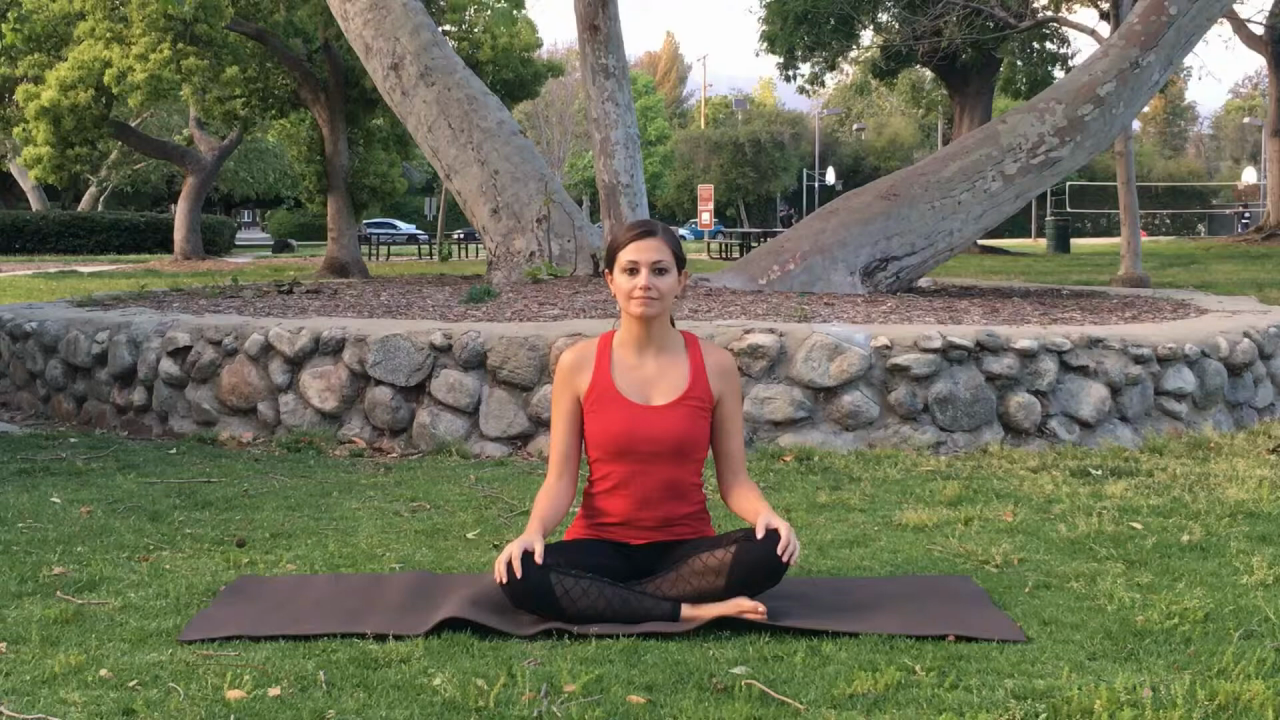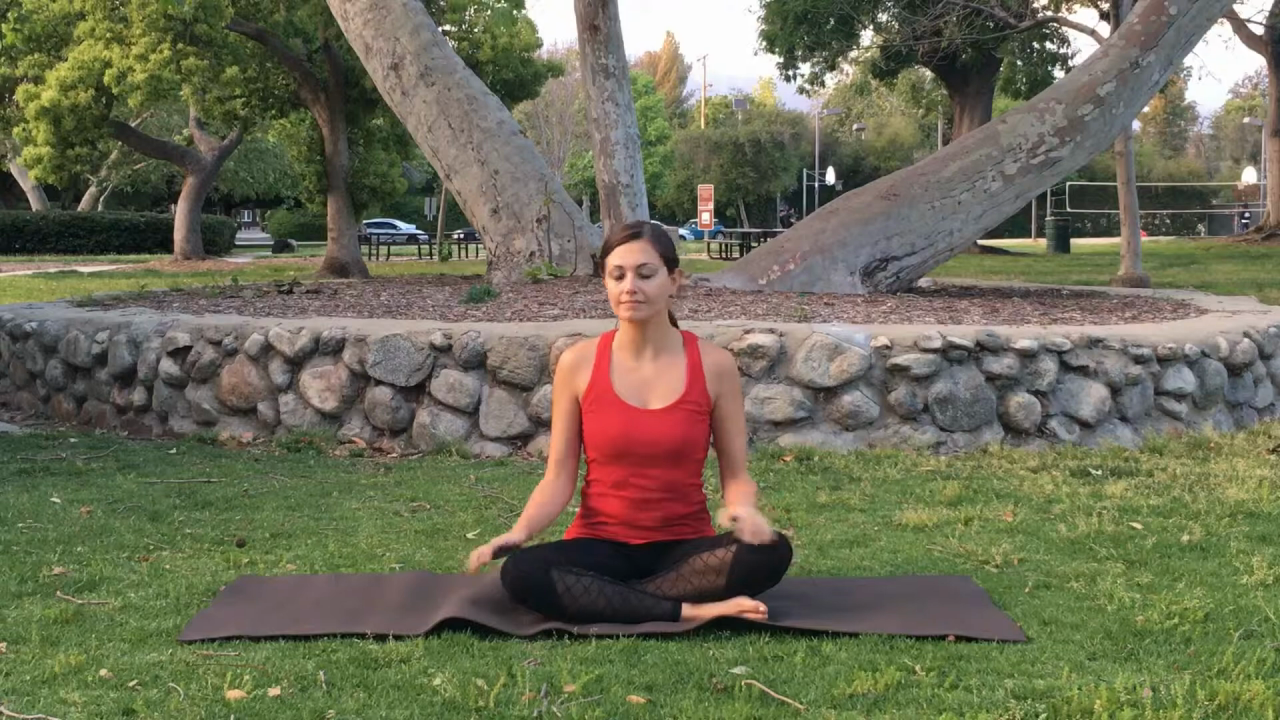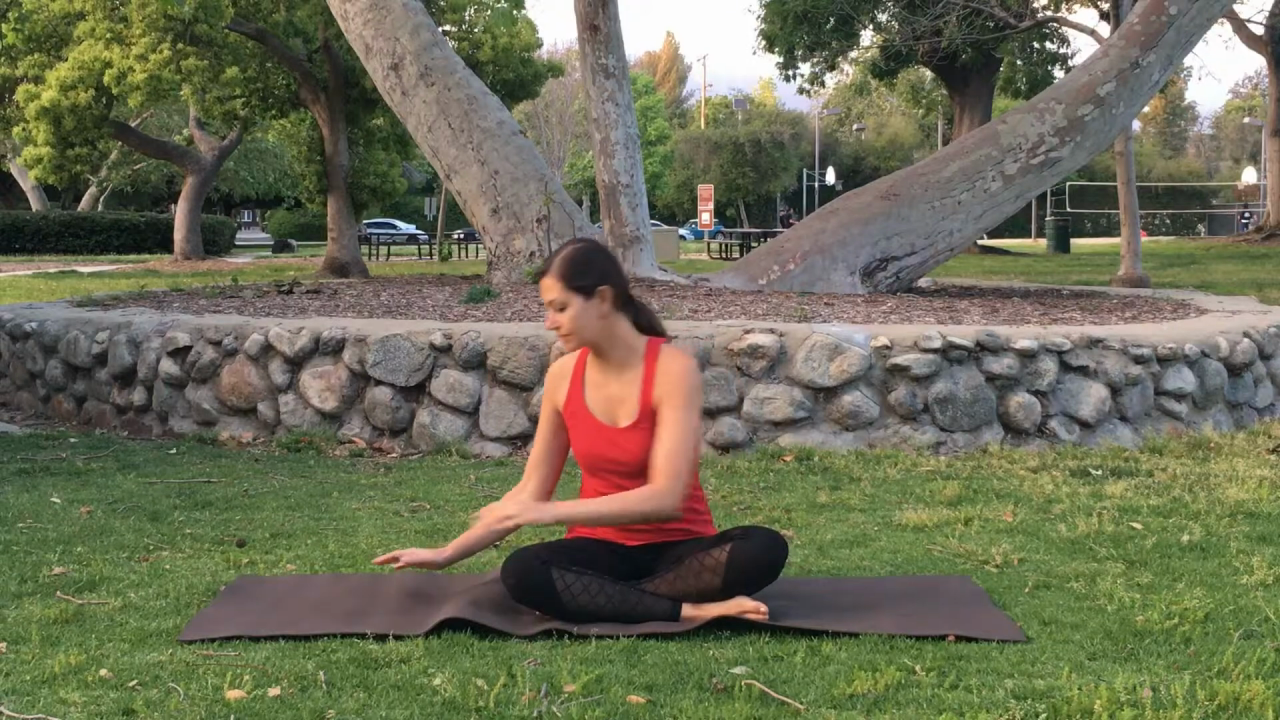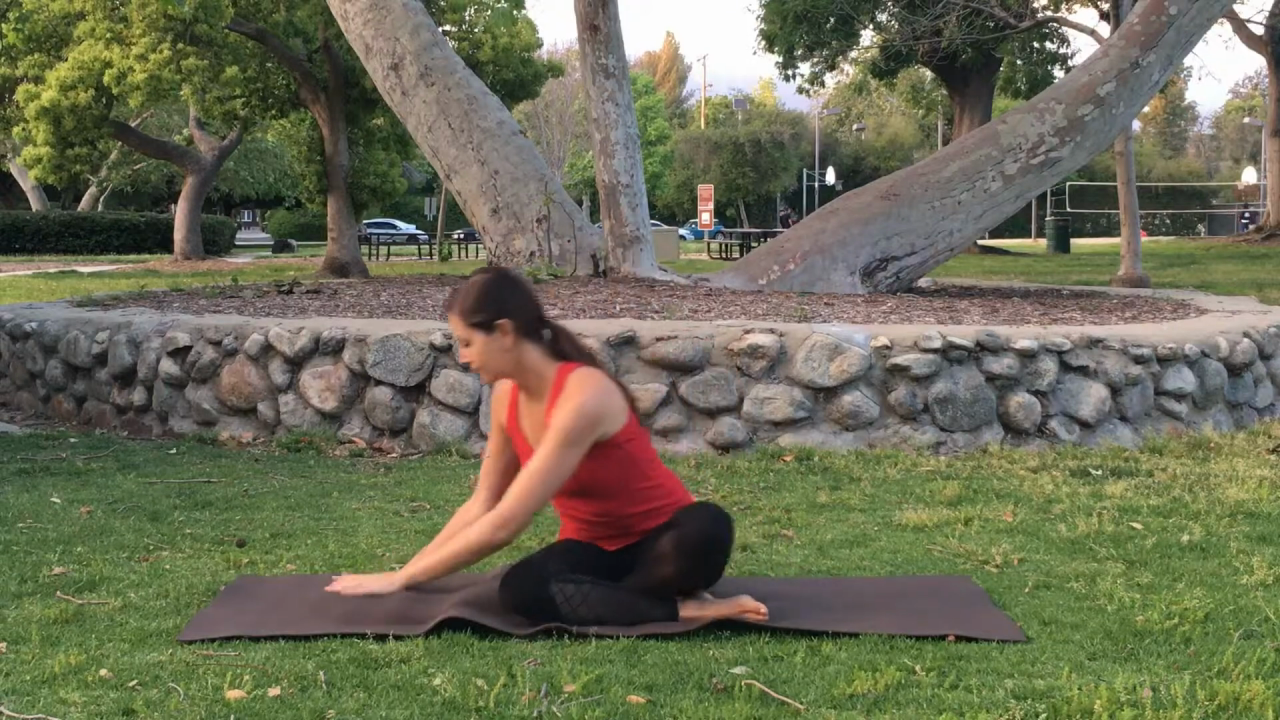
dt=0.3s
person 1, frame 1
left shoulder: (715, 365)
right shoulder: (578, 363)
left elbow: (734, 479)
right elbow: (560, 478)
left wrist: (766, 514)
right wrist: (533, 531)
left hip: (683, 546)
right hip: (602, 545)
left knee: (771, 550)
right knee: (521, 578)
left ankle: (601, 598)
right ankle: (689, 611)
person 1, frame 2
left shoulder: (714, 365)
right shoulder: (578, 363)
left elbow: (736, 475)
right elbow: (559, 476)
left wrist: (744, 507)
right wrist: (519, 531)
left hip: (683, 546)
right hip: (600, 545)
left knee: (769, 552)
right knee: (521, 572)
left ankle: (595, 598)
right ankle: (690, 611)
person 1, frame 3
left shoulder: (674, 368)
right shoulder: (563, 375)
left elbow: (667, 495)
right elbow: (533, 488)
left wrist: (553, 512)
right wrist: (452, 549)
left hip: (677, 547)
right hip: (601, 547)
left knee: (764, 552)
right knee: (520, 573)
left ankle: (602, 598)
right ankle: (685, 611)
person 1, frame 4
left shoulder: (585, 396)
right shoulder: (506, 395)
left elbow: (503, 527)
right elbow: (483, 505)
left wrist: (401, 578)
right wrist: (409, 571)
left hip: (660, 540)
right hip: (591, 547)
left knee: (707, 528)
right knee: (520, 589)
left ankle: (599, 601)
right ankle: (680, 609)
